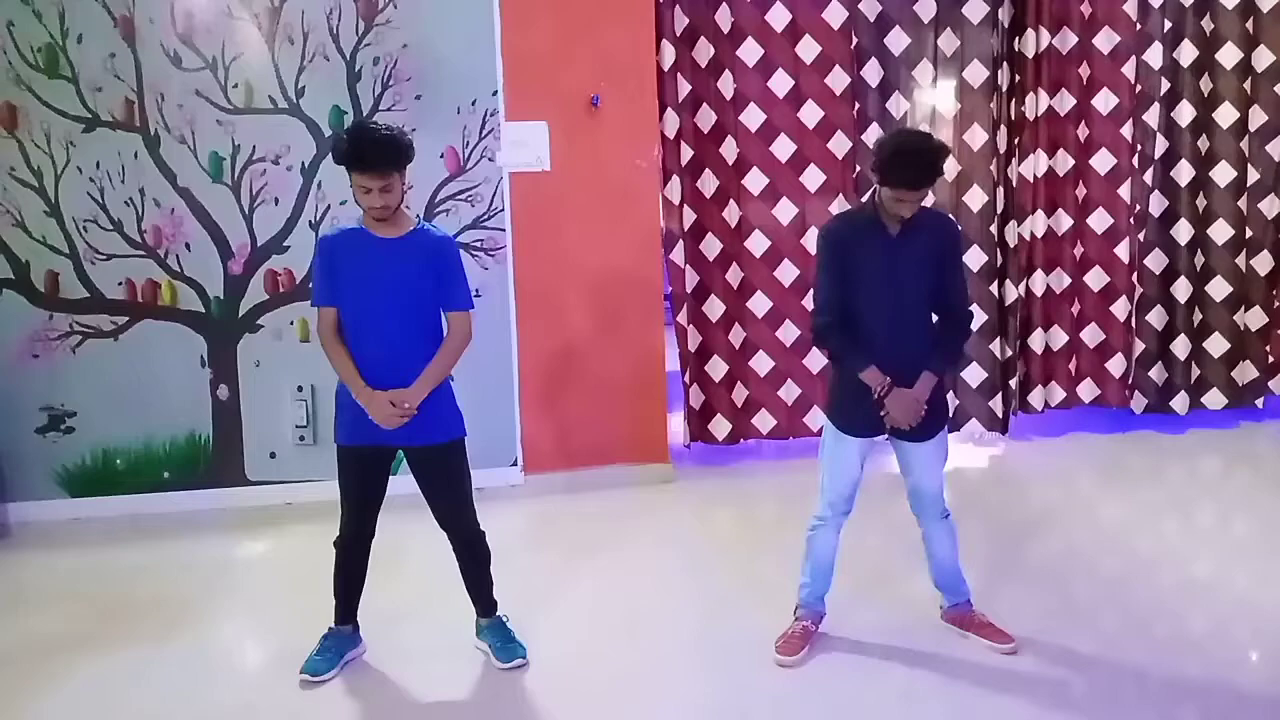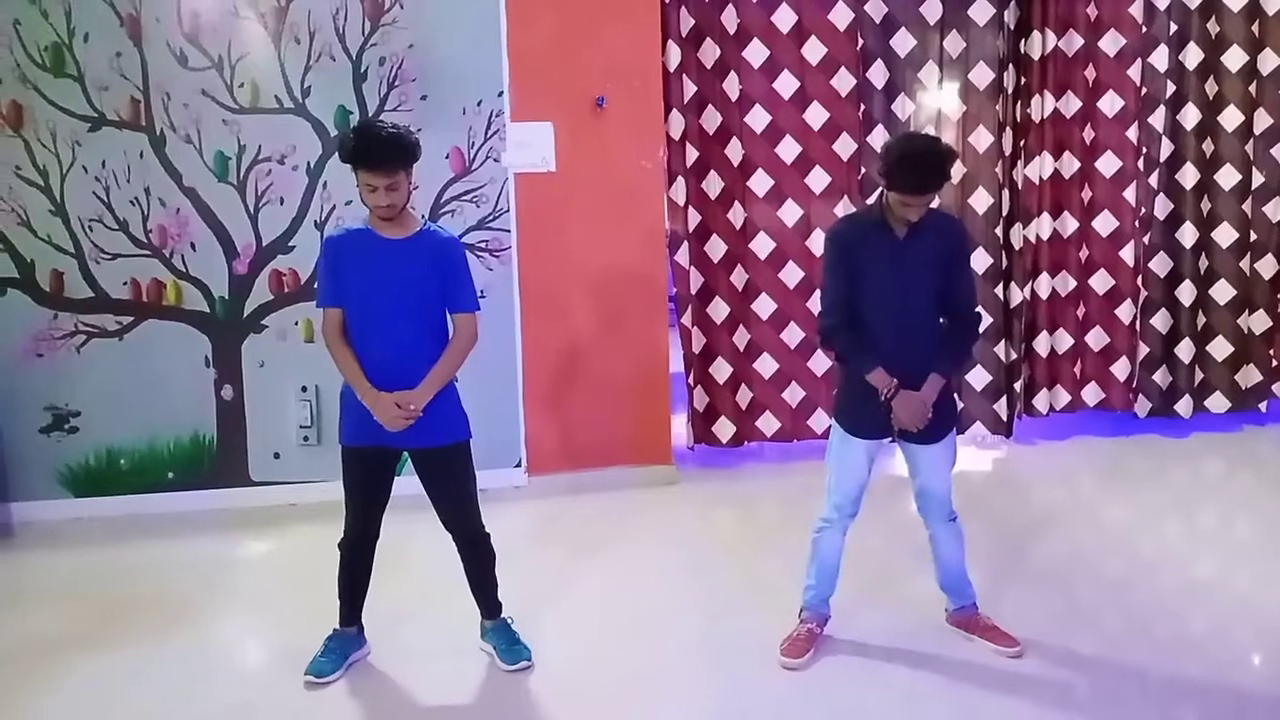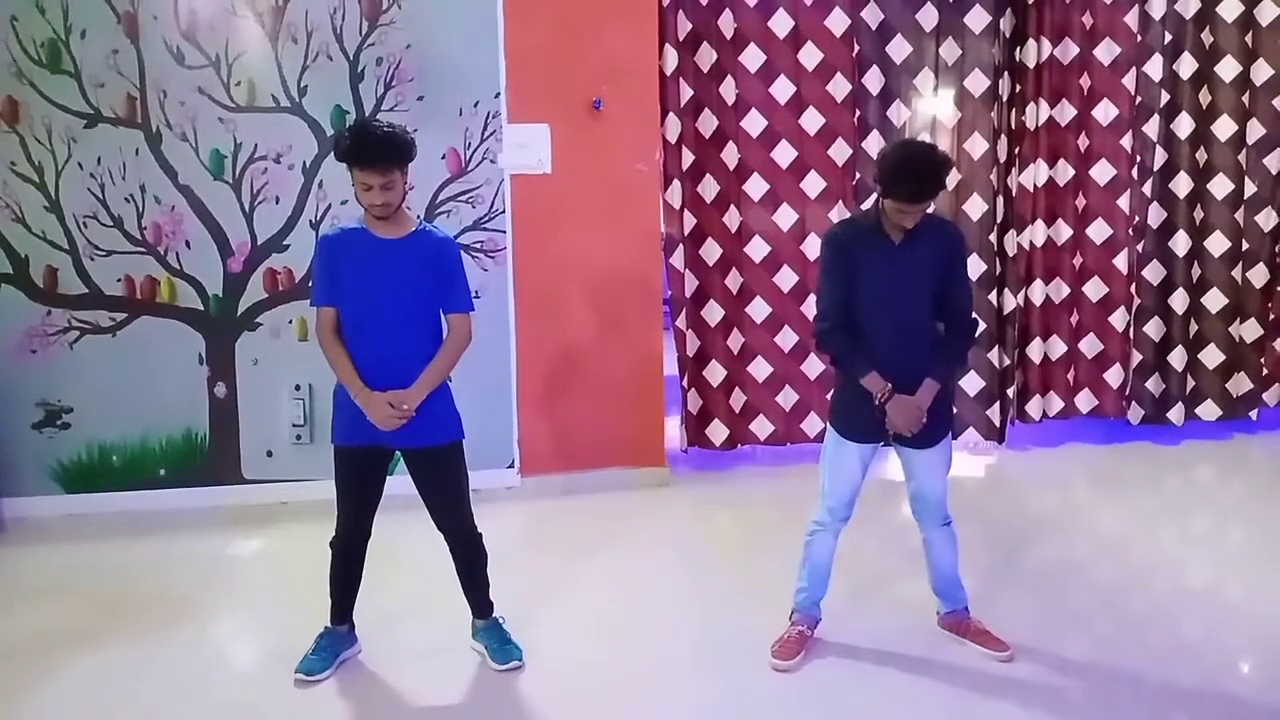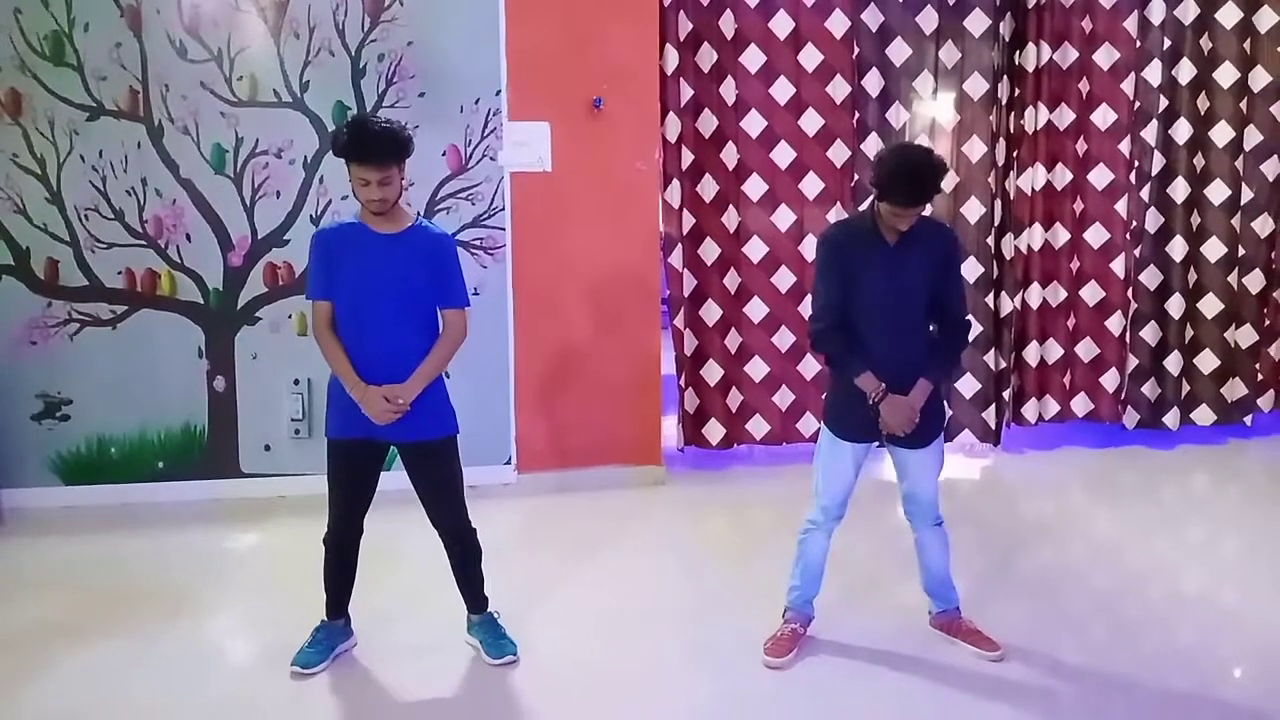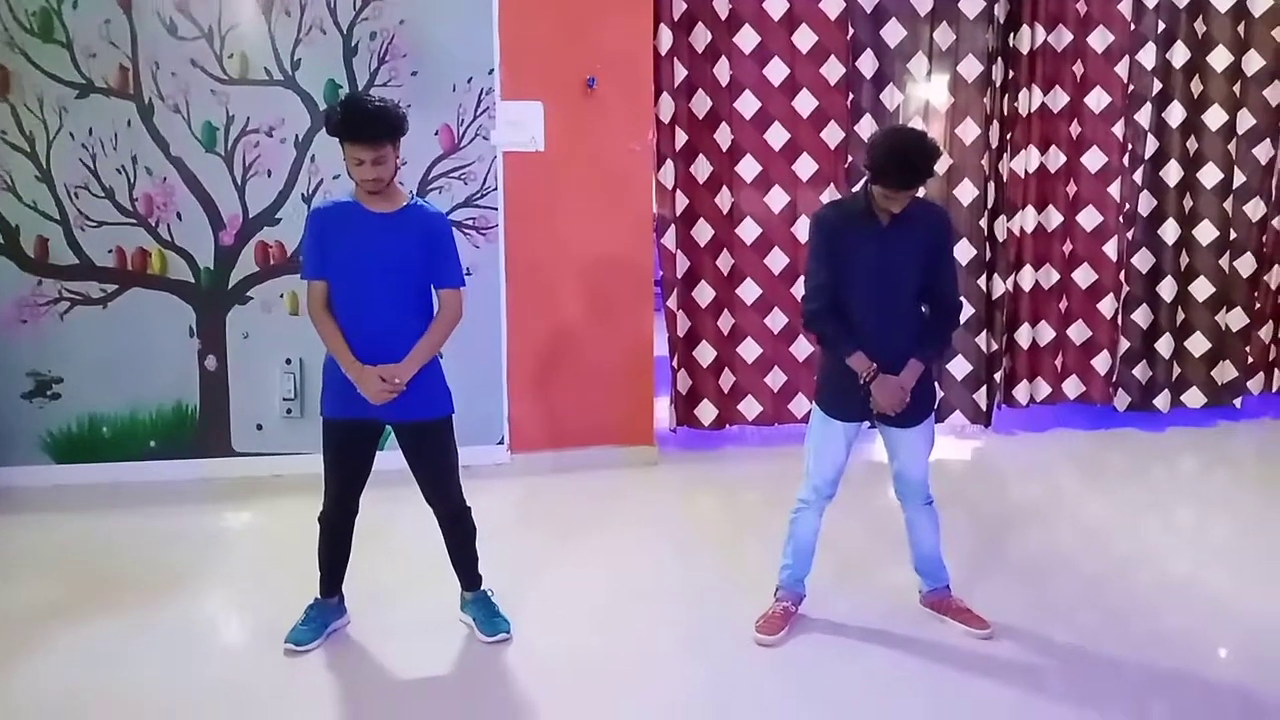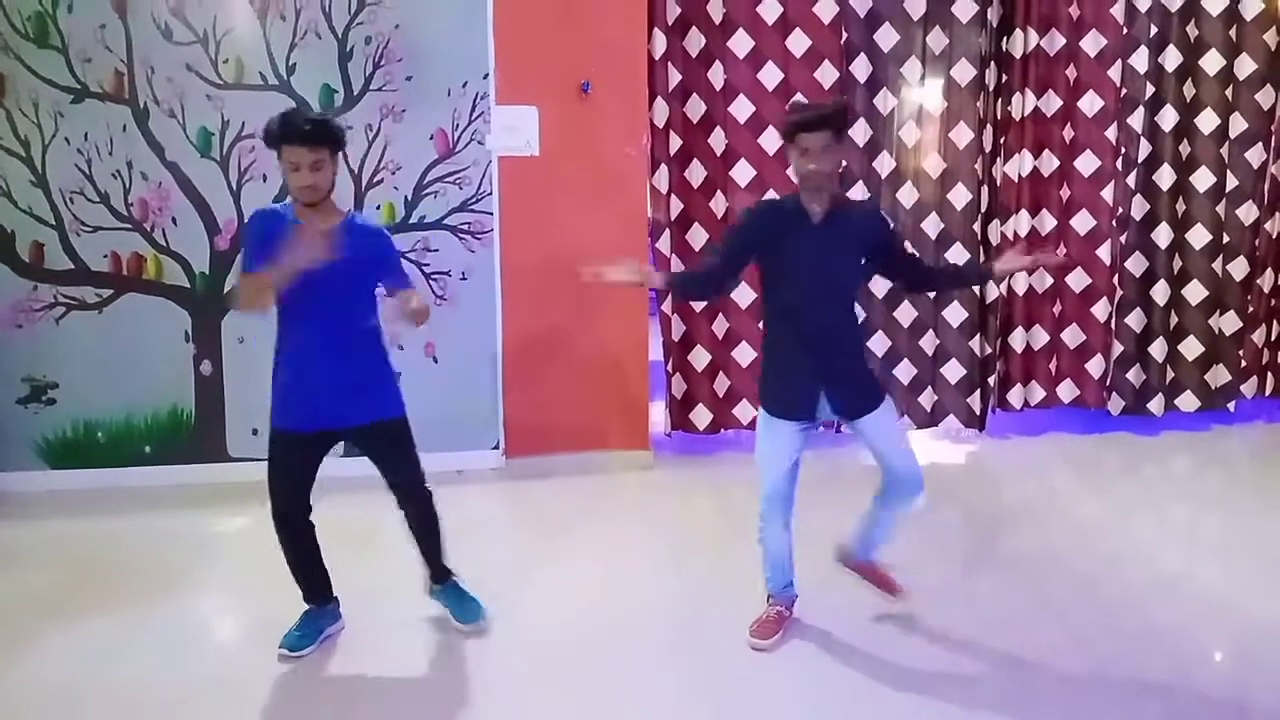
dt=0.7s
person 1, frame 1
left shoulder: (438, 247)
right shoulder: (333, 249)
left elbow: (461, 330)
right elbow: (328, 331)
left wrist: (414, 394)
right wrist: (367, 398)
left hip: (433, 416)
right hip: (359, 419)
left knee: (462, 525)
right knee: (354, 531)
left ankle: (489, 621)
right ankle: (344, 631)
person 1, frame 2
left shoulder: (444, 247)
right shoulder: (339, 249)
left elbow: (467, 332)
right elbow: (333, 332)
left wrist: (420, 396)
right wrist: (374, 399)
left hip: (438, 417)
right hip: (364, 420)
left knee: (467, 527)
right knee: (358, 532)
left ankle: (493, 623)
right ankle: (348, 633)
person 1, frame 3
left shoulder: (440, 248)
right shoulder: (334, 248)
left elbow: (460, 332)
right elbow: (327, 331)
left wrist: (412, 396)
right wrist: (366, 399)
left hip: (431, 417)
right hip: (357, 418)
left knee: (459, 527)
right knee: (350, 531)
left ankle: (486, 623)
right ankle: (340, 630)
person 1, frame 4
left shoulder: (436, 244)
right shoulder: (329, 243)
left elbow: (455, 328)
right elbow: (322, 326)
left wrist: (407, 391)
right wrist: (362, 393)
left hip: (425, 412)
right hip: (351, 413)
left knee: (453, 522)
right knee: (343, 526)
left ankle: (480, 618)
right ankle: (336, 624)
person 1, frame 5
left shoulder: (431, 224)
right shoulder: (325, 222)
left elbow: (451, 308)
right elbow: (318, 306)
left wrist: (402, 371)
right wrist: (358, 373)
left hip: (421, 391)
right hip: (347, 392)
left knee: (448, 501)
right knee: (338, 504)
left ankle: (474, 596)
right ankle: (329, 602)
person 1, frame 6
left shoulder: (369, 237)
right shoulder: (265, 227)
left elbow: (414, 304)
right elbow: (248, 300)
left wrist: (414, 306)
right wrist: (291, 263)
left hip: (372, 399)
right hip: (299, 404)
left knee: (414, 495)
right knee: (288, 512)
left ankle: (443, 583)
right ankle: (321, 606)
person 2, frame 1
left shoulder: (941, 233)
right shoulder: (839, 234)
left elbow: (956, 322)
right elbow: (827, 328)
left wrist: (919, 390)
right wrist: (884, 389)
left hip: (922, 397)
right hip: (855, 398)
left knee: (932, 508)
right knee: (830, 511)
left ankle: (958, 605)
right ankle: (808, 613)
person 2, frame 2
left shoulder: (949, 235)
right shoulder: (847, 236)
left elbow: (964, 324)
right elbow: (835, 329)
left wrist: (927, 393)
right wrist: (892, 391)
left hip: (930, 399)
right hip: (863, 400)
left knee: (940, 510)
right knee: (837, 513)
left ankle: (964, 609)
right ankle: (813, 616)
person 2, frame 3
left shoulder: (946, 240)
right shoulder: (843, 241)
left elbow: (960, 329)
right elbow: (830, 333)
left wrist: (922, 397)
right wrist: (886, 396)
left hip: (925, 404)
right hip: (858, 404)
left knee: (935, 515)
right knee: (829, 517)
left ankle: (955, 612)
right ankle: (804, 618)
person 2, frame 4
left shoulder: (941, 243)
right shoulder: (839, 242)
left elbow: (953, 331)
right elbow: (826, 333)
left wrist: (915, 397)
right wrist: (880, 395)
left hip: (919, 405)
right hip: (852, 404)
left knee: (926, 515)
right knee: (823, 515)
left ankle: (946, 613)
right ankle: (796, 617)
person 2, frame 5
left shoulder: (934, 224)
right shoulder: (831, 222)
left elbow: (946, 312)
right elbow: (818, 313)
left wrist: (907, 377)
right wrist: (871, 376)
left hip: (909, 383)
right hip: (844, 383)
left knee: (916, 493)
right knee: (815, 494)
left ankle: (937, 591)
right ankle: (788, 595)
person 2, frame 6
left shoulder: (865, 220)
right shoulder: (763, 220)
left elbow: (916, 275)
right elbow: (707, 281)
left wrist: (991, 269)
right wrist: (648, 277)
left hip: (853, 377)
right hip: (786, 381)
left knee: (907, 478)
right knee: (775, 497)
left ankle: (861, 552)
right ankle: (780, 599)
